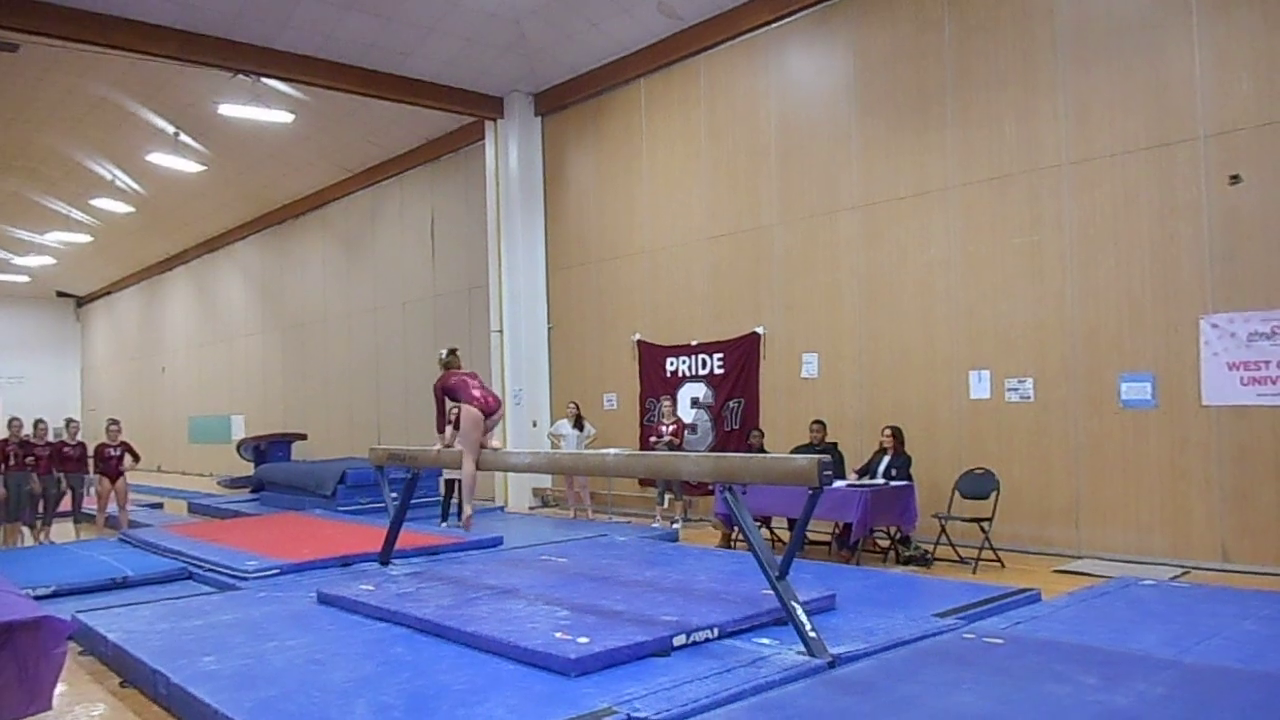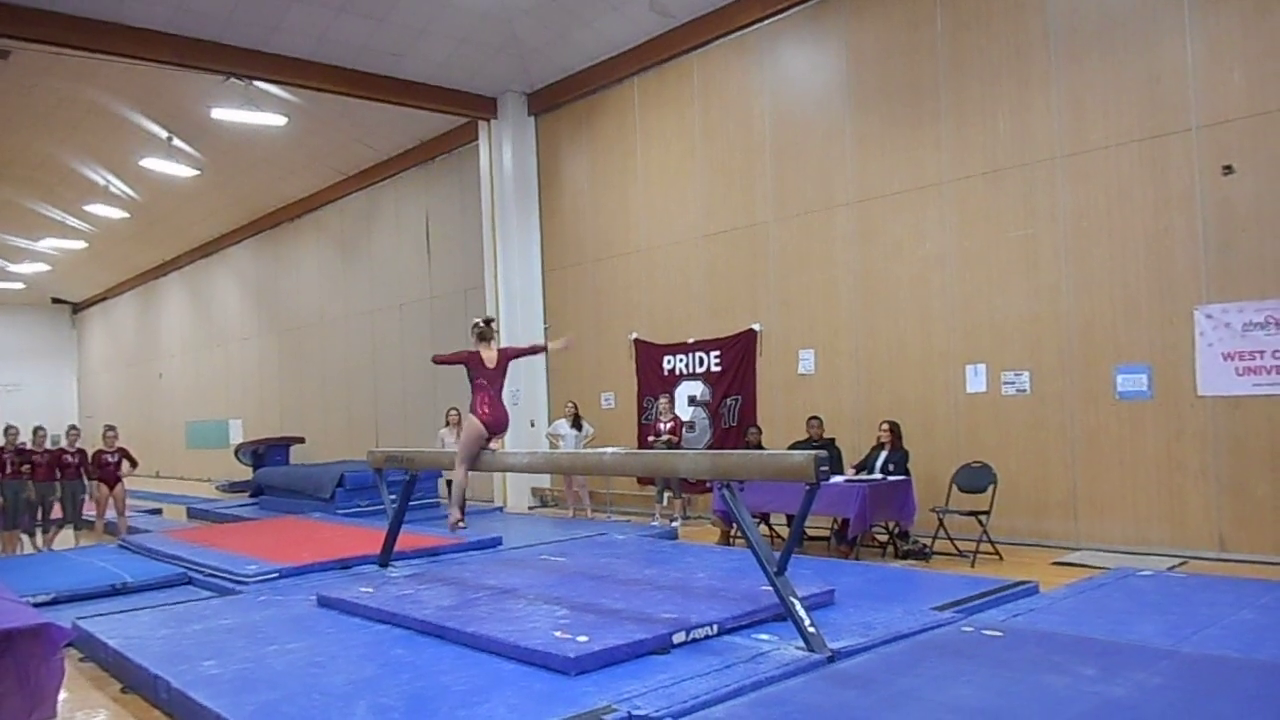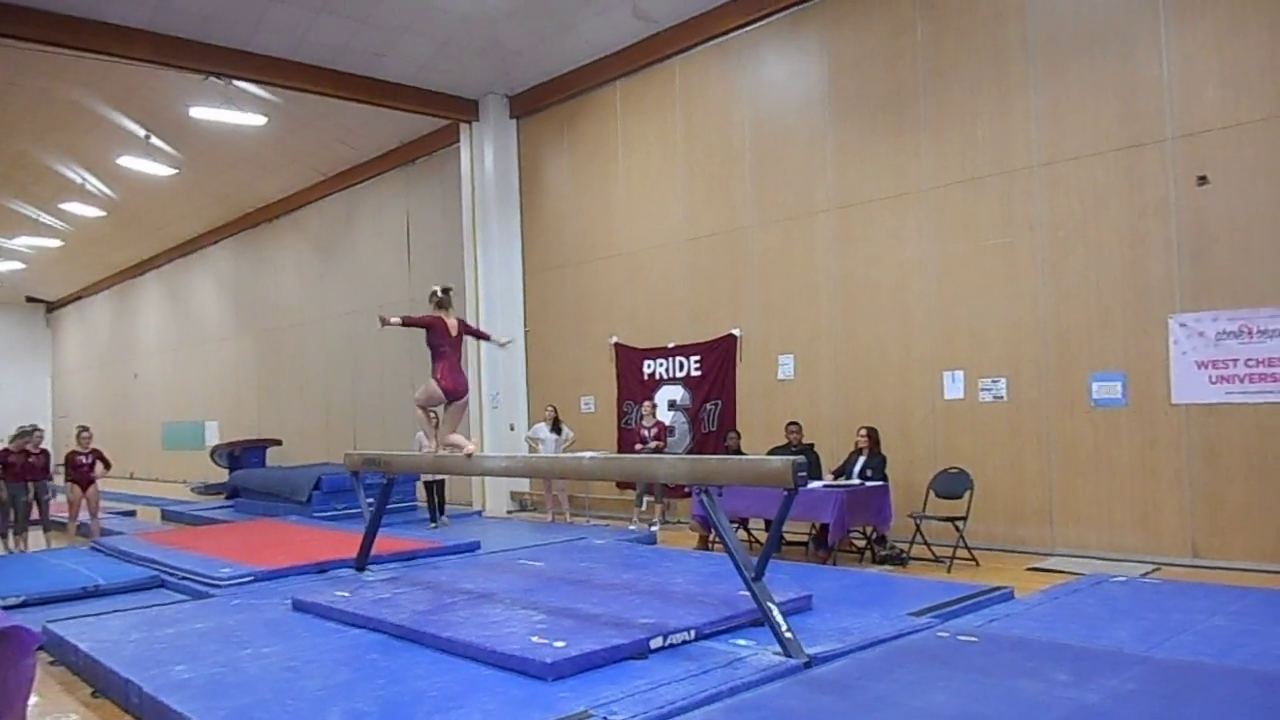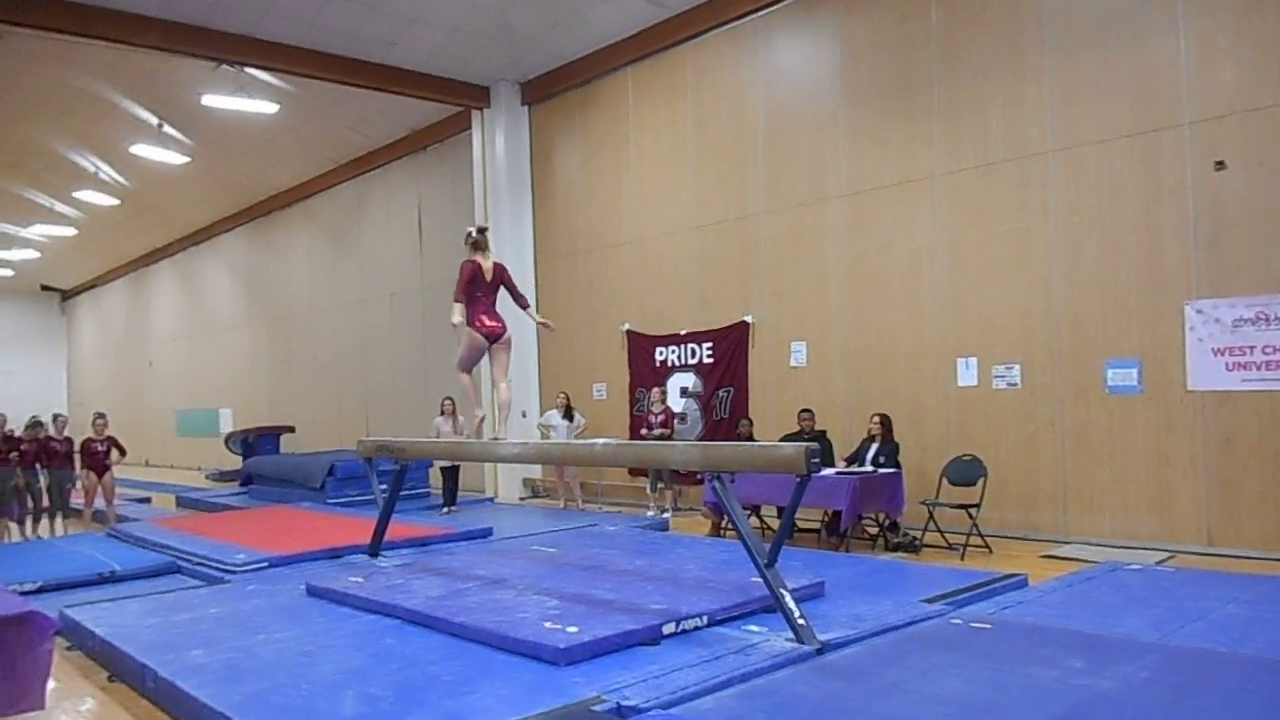
dt=0.7s
person 1, frame 1
left shoulder: (441, 381)
right shoulder: (472, 375)
left elbow: (441, 413)
left wrist: (441, 441)
right wrist: (461, 437)
left hip: (474, 404)
right hip: (494, 403)
left knee: (469, 458)
right knee: (469, 441)
left ankle: (467, 507)
right ankle: (487, 442)
person 1, frame 2
left shoulder: (471, 357)
right shoulder: (504, 353)
left elbow: (437, 359)
right elbow: (531, 349)
right wrist: (553, 345)
left hip: (481, 418)
right hip: (502, 420)
left knee: (461, 464)
left ankle: (455, 511)
right ankle: (491, 444)
person 1, frame 3
left shoulder: (433, 322)
right shoulder: (459, 323)
left elbow: (410, 321)
right elbow: (479, 333)
left wrist: (390, 321)
right wrist: (498, 341)
left hip: (442, 384)
right hip: (461, 387)
left knee: (419, 402)
right knee: (446, 437)
right ankle: (466, 444)
person 1, frame 4
left shoulder: (469, 265)
right shoulder: (500, 268)
left elbow: (461, 290)
right elbow: (516, 295)
left wrist: (456, 314)
right wrist: (535, 317)
left hip: (479, 328)
right hip: (499, 327)
left knee: (463, 369)
right knee: (501, 381)
left ankle: (479, 411)
right ankle: (502, 430)
